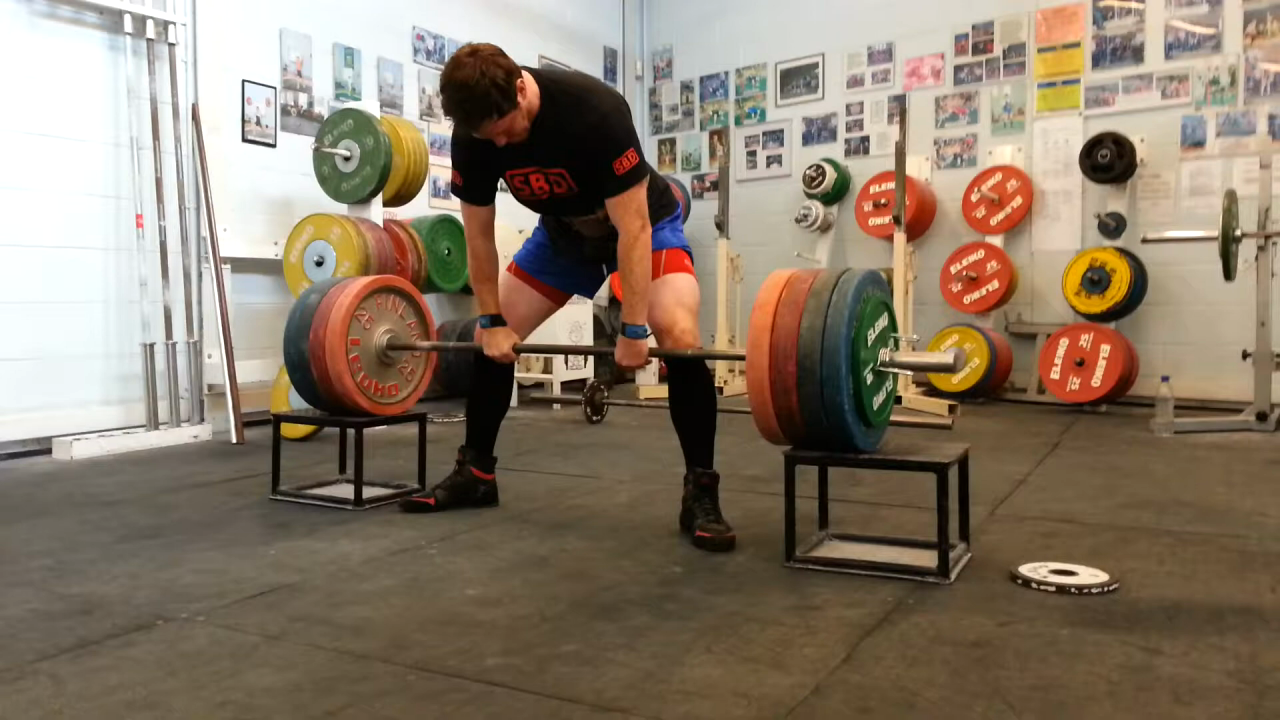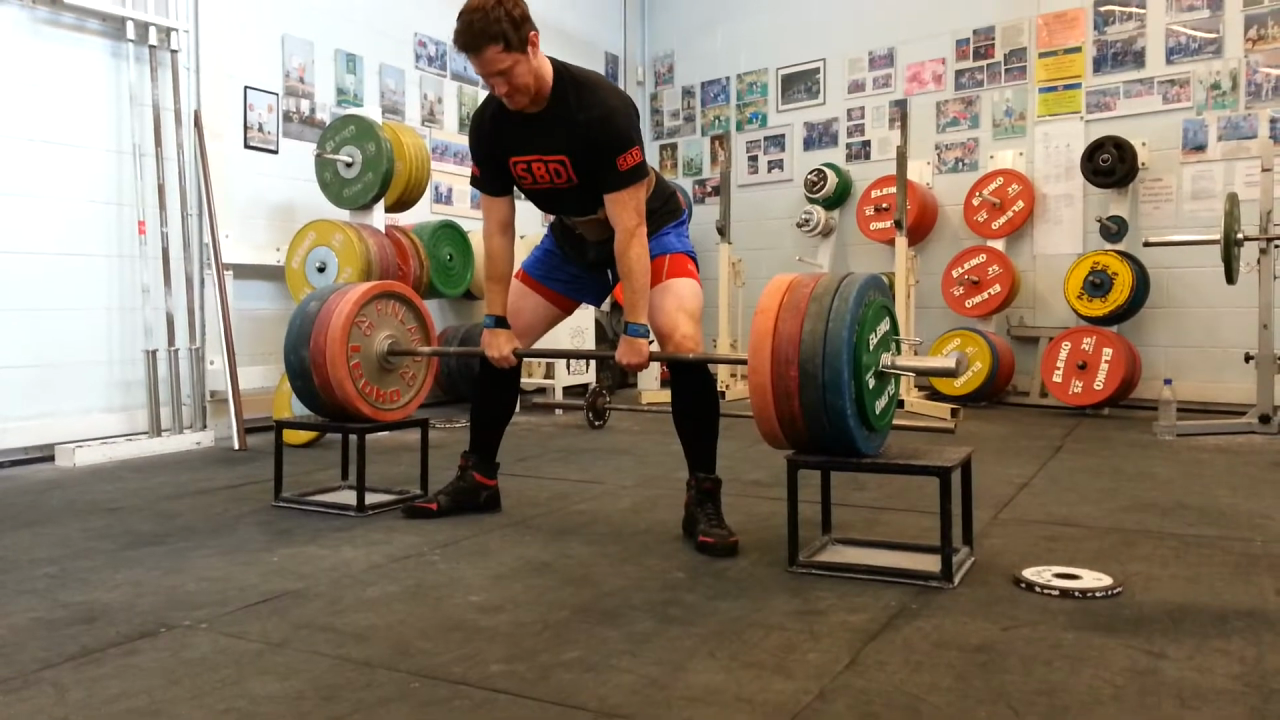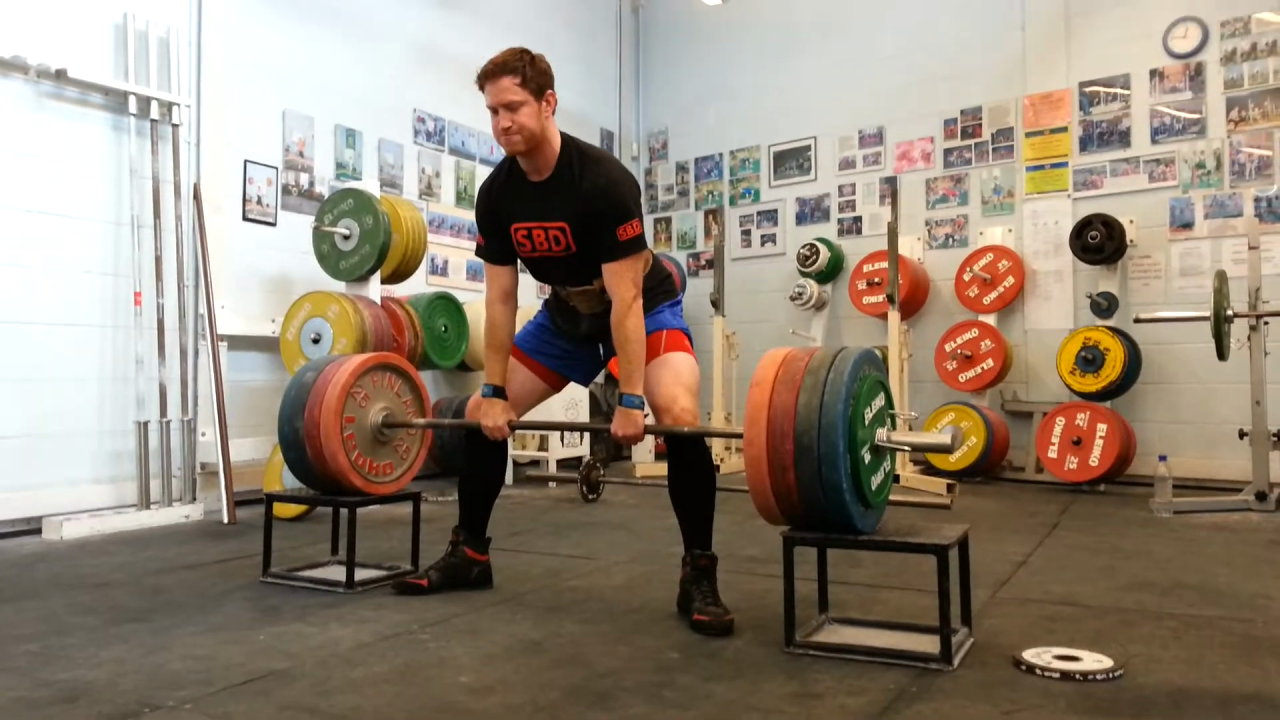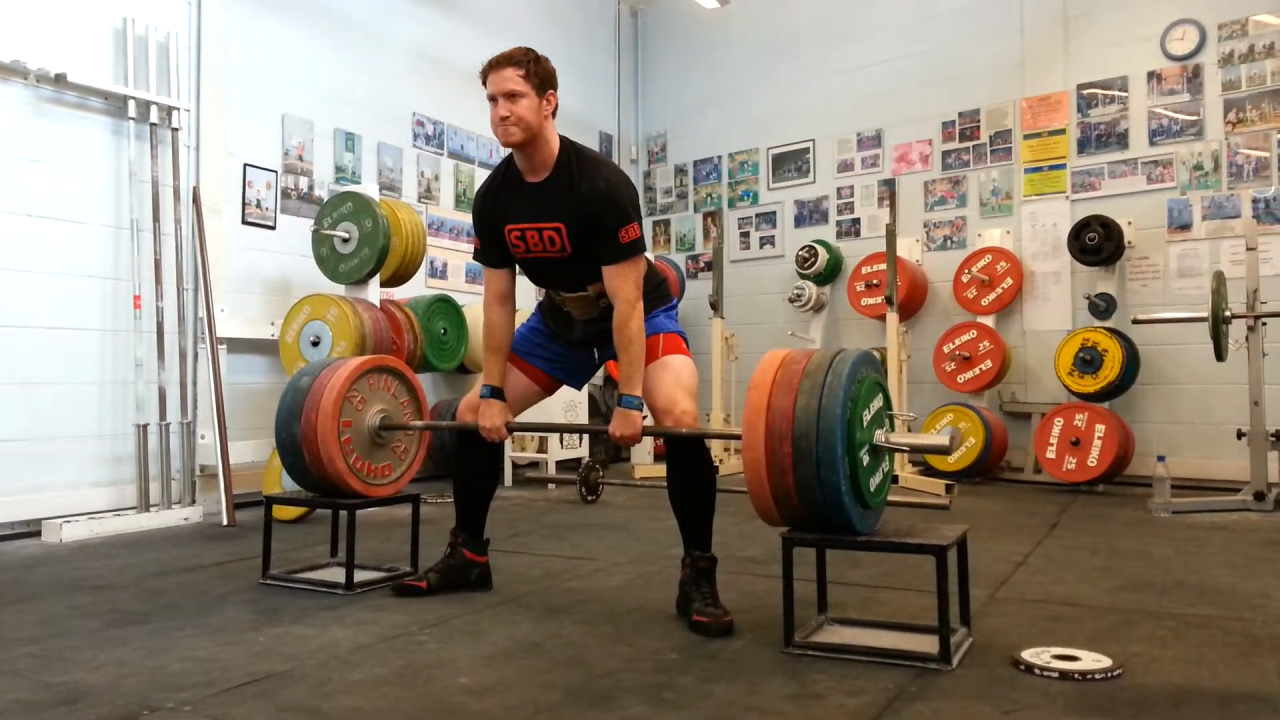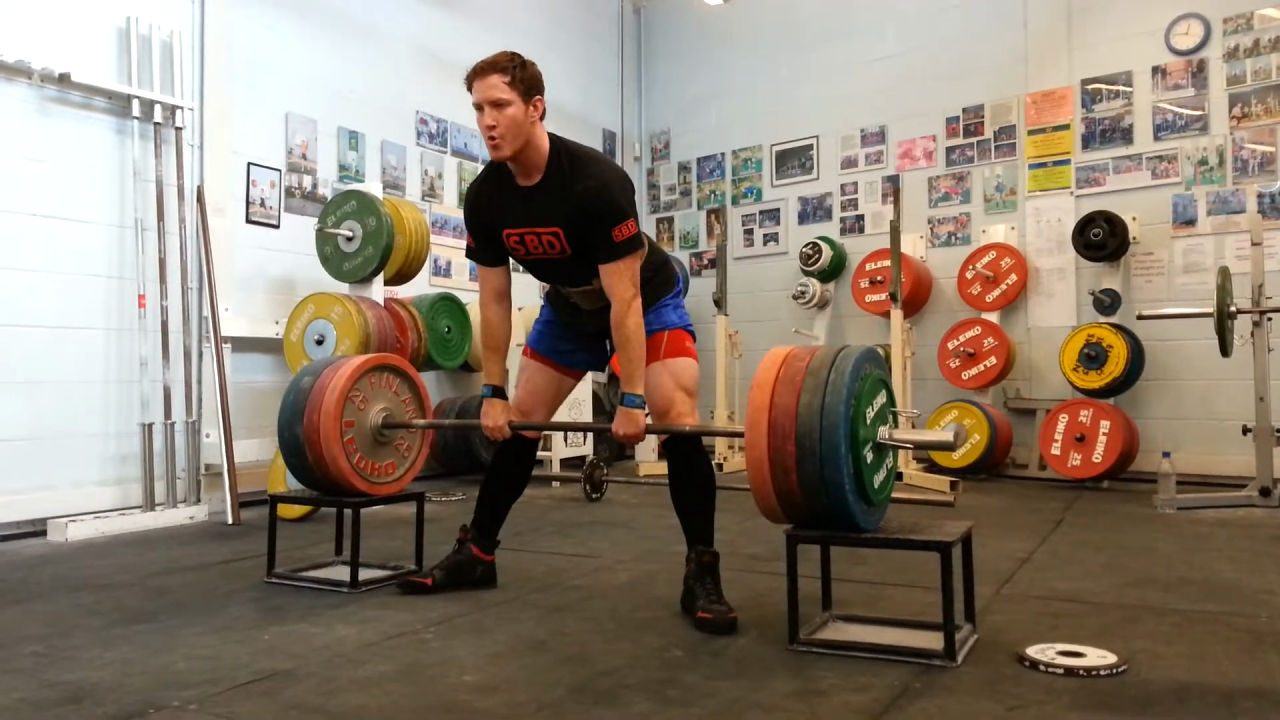
dt=1s
person 1, frame 1
left shoulder: (594, 110)
right shoulder: (472, 136)
left elbow: (632, 228)
right elbow: (479, 234)
left wrist: (633, 331)
right wrist: (490, 320)
left hip: (642, 223)
right hip: (563, 229)
left knee: (679, 336)
right knee: (494, 337)
left ankle: (701, 493)
right ankle: (475, 472)
person 1, frame 2
left shoulder: (601, 108)
right shoulder: (489, 124)
left elbow: (629, 227)
right elbow: (498, 227)
left wrist: (635, 330)
right wrist: (495, 320)
left hip: (650, 228)
right hip: (571, 237)
left knee: (681, 341)
right knee: (497, 344)
left ankle: (703, 499)
right ankle: (478, 478)
person 1, frame 3
left shoulder: (603, 181)
right shoulder: (496, 194)
left elbow: (626, 298)
right elbow: (500, 298)
left wrist: (629, 401)
right wrist: (494, 390)
left hip: (644, 308)
right hip: (566, 313)
left knee: (678, 414)
right knee: (482, 413)
left ankle: (698, 576)
right ankle: (470, 553)
person 1, frame 4
left shoulder: (601, 185)
right shoulder: (494, 197)
left elbow: (627, 301)
right elbow: (498, 301)
left wrist: (629, 402)
right wrist: (492, 393)
left hip: (640, 314)
right hip: (560, 318)
left knee: (679, 418)
right knee: (473, 415)
left ankle: (697, 577)
right ankle: (468, 555)
person 1, frame 5
left shoulder: (595, 182)
right shoulder: (484, 197)
left elbow: (624, 298)
right elbow: (495, 298)
left wrist: (631, 401)
right wrist: (493, 392)
left hip: (647, 300)
right hip: (569, 305)
left knee: (676, 418)
right knee: (515, 421)
left ankle: (702, 573)
right ankle: (476, 552)
